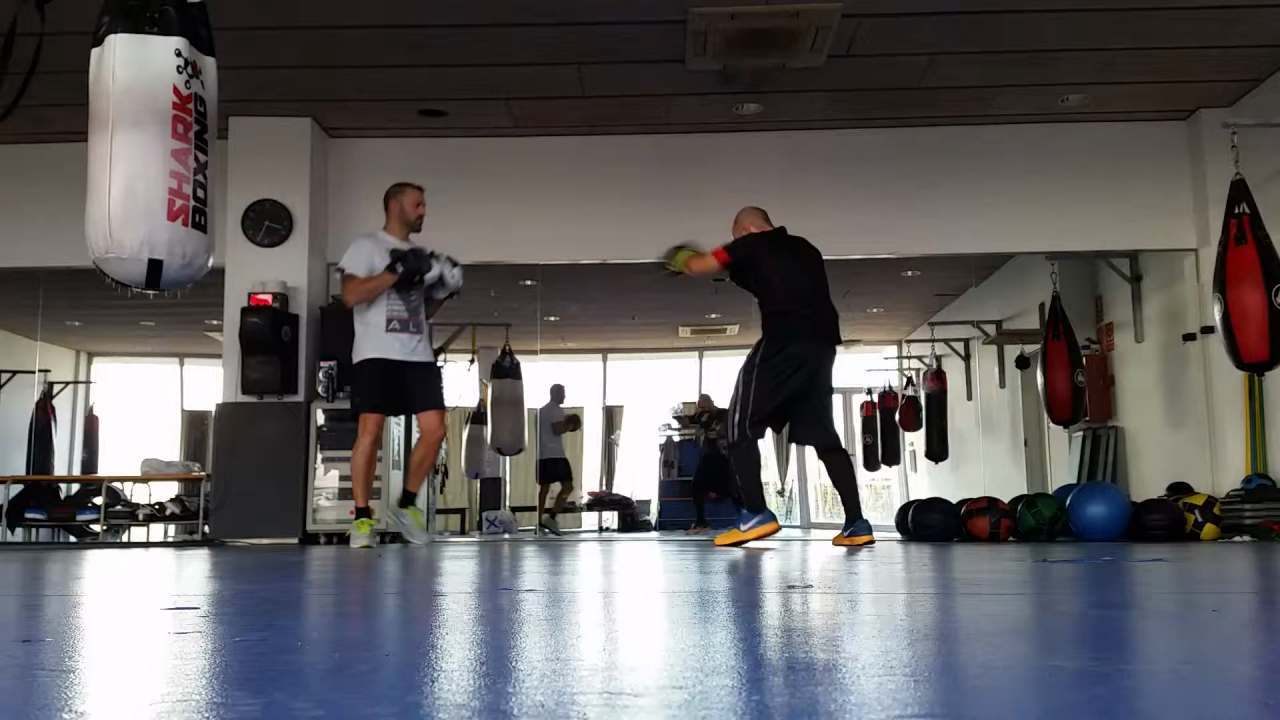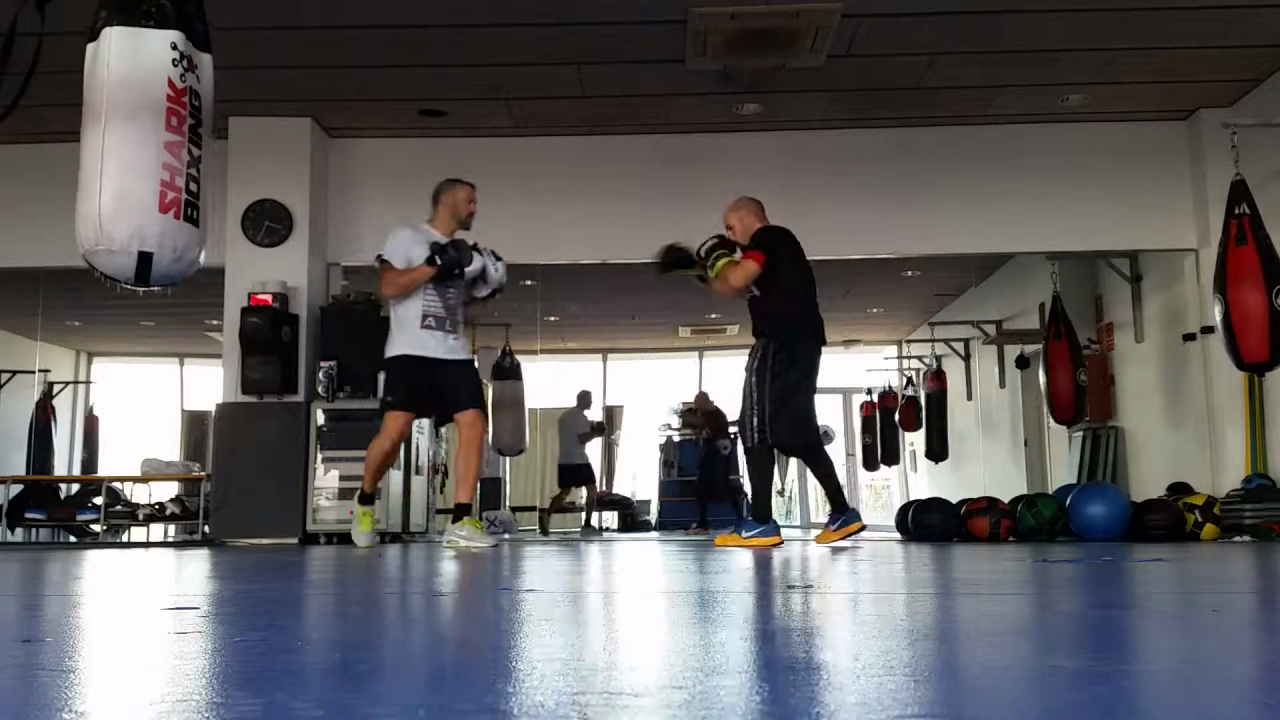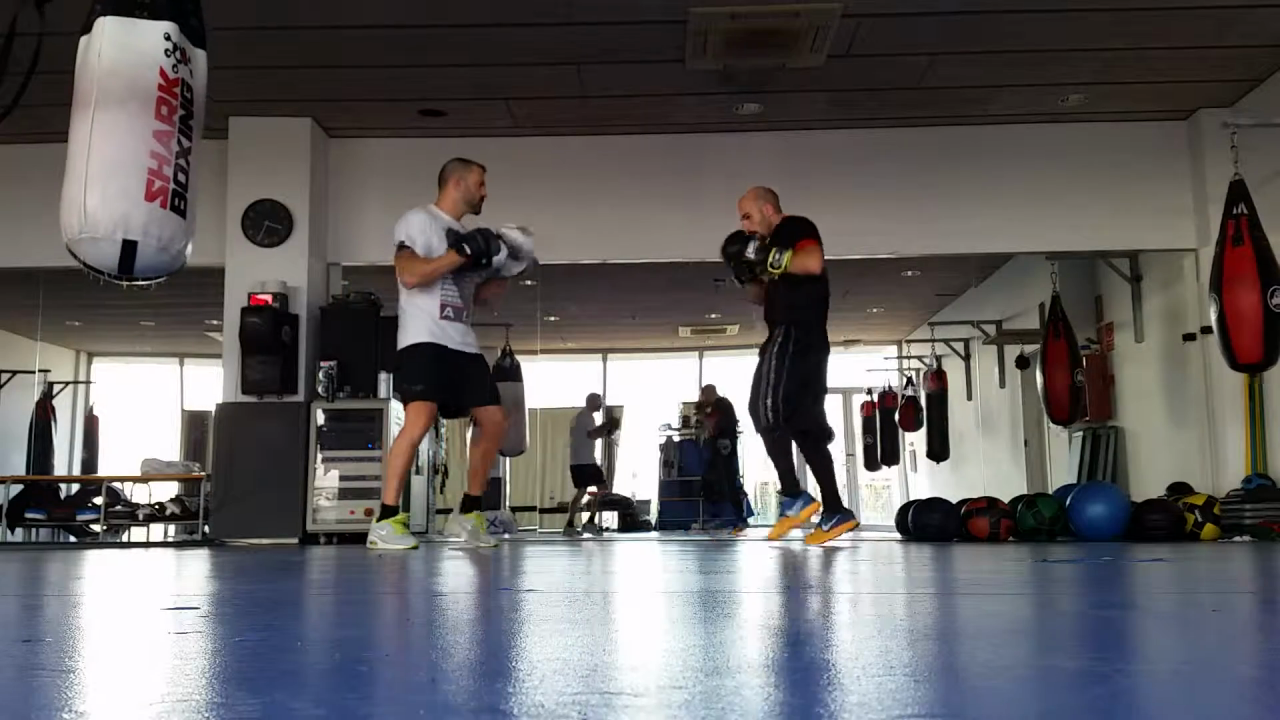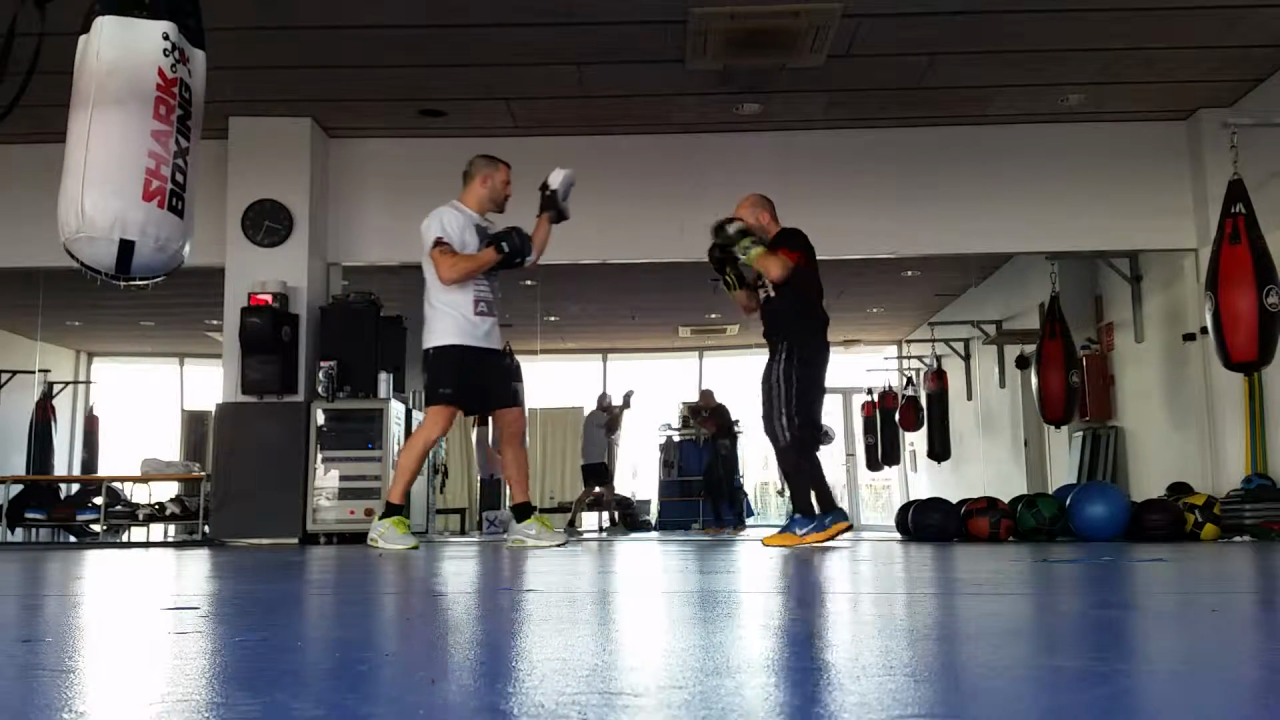
dt=0.4s
person 1, frame 1
left shoulder: (418, 254)
right shoulder: (366, 247)
right elbow: (351, 296)
left wrist: (439, 294)
right wrist: (395, 272)
left hip: (419, 358)
right hip: (375, 356)
left knee: (435, 428)
right knee: (370, 432)
left ankle: (406, 505)
right ankle: (362, 518)
person 1, frame 2
left shoulder: (466, 254)
right shoulder: (407, 237)
right elbow: (388, 286)
right wrist: (437, 264)
left hip: (455, 356)
right hip: (410, 352)
left knee: (474, 426)
right knee: (395, 430)
left ankle: (461, 521)
right ankle: (366, 506)
person 1, frame 3
left shoulder: (464, 235)
right shoulder: (417, 221)
left elbow: (480, 295)
right elbow: (410, 275)
left wrist: (503, 269)
right wrist: (463, 253)
left hip: (464, 345)
right hip: (424, 342)
left knee: (493, 422)
right knee: (419, 422)
left ankle: (467, 515)
right ankle: (386, 520)
person 1, frame 4
left shoulder: (486, 228)
right shoulder: (445, 218)
left elbow: (527, 257)
right elbow: (448, 271)
left wrist: (548, 214)
right wrist: (499, 250)
left hip: (488, 344)
right hip: (452, 342)
left knee: (513, 425)
right knee: (436, 425)
left ankle: (523, 521)
right ankle: (389, 519)
person 2, frame 1
left shoulder: (756, 244)
right shoulder: (807, 250)
left elbow: (701, 264)
left wrist: (679, 256)
left hip: (782, 343)
right hip: (821, 346)
left knee: (740, 426)
right knee: (823, 434)
left ankle: (756, 515)
right ankle: (856, 523)
person 2, frame 2
left shoulder: (770, 239)
right shoulder: (771, 249)
left elbow: (735, 281)
right elbow: (730, 290)
left wrist: (714, 257)
right wrist: (694, 265)
left hip: (782, 345)
right hip: (801, 347)
left knee: (756, 427)
right knee: (800, 433)
left ankle: (761, 522)
right ankle: (843, 514)
person 2, frame 3
left shoulder: (796, 227)
right shoulder: (775, 244)
left elbow: (815, 263)
right elbow: (763, 297)
left wrist: (766, 257)
right wrist: (745, 269)
left hip: (796, 336)
right hip: (795, 339)
left knee: (767, 408)
right knee: (806, 426)
left ankle: (795, 497)
right ankle: (835, 513)
person 2, frame 4
left shoulder: (792, 239)
right shoulder: (766, 253)
left elbow: (775, 271)
right elbow: (748, 303)
left wrist: (744, 243)
right wrist: (730, 268)
left hip: (799, 346)
right hip: (788, 348)
left knee: (786, 426)
right knee: (799, 433)
left ankle: (804, 518)
right ankle: (830, 513)
